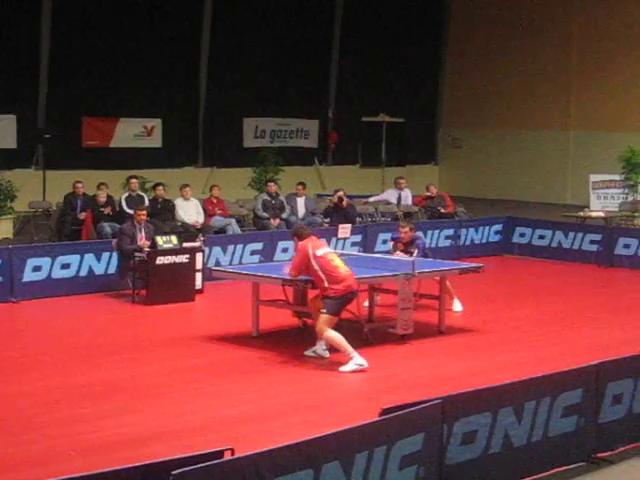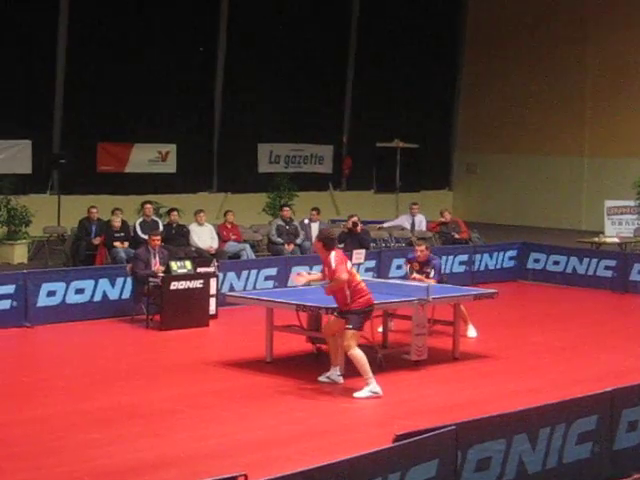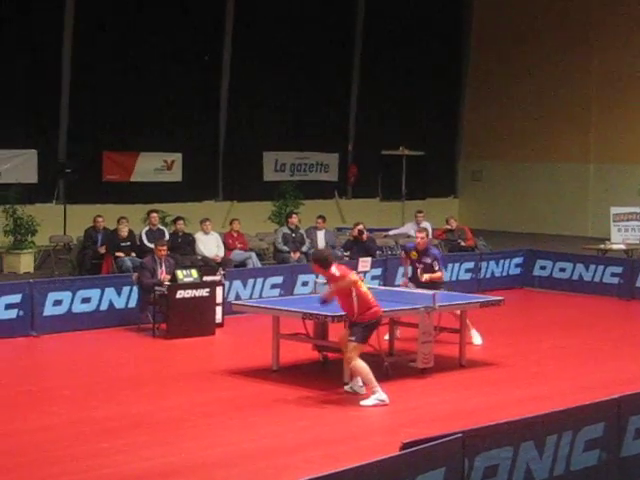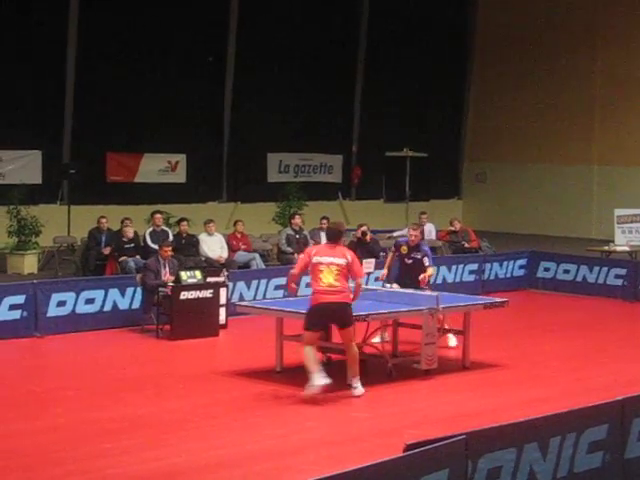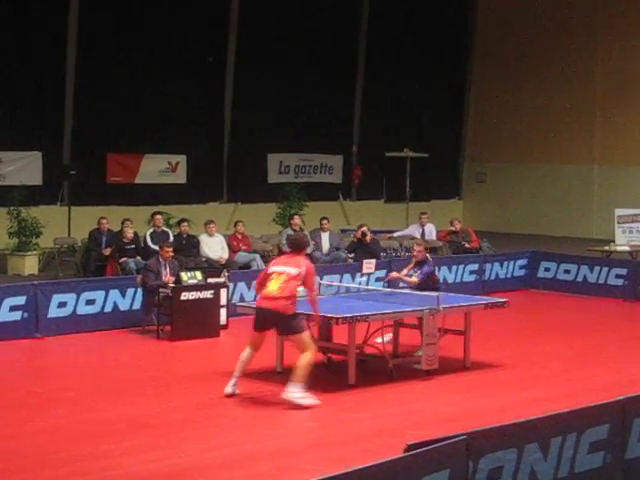
dt=0.4s
person 1, frame 1
left shoulder: (302, 246)
right shoulder: (319, 243)
left elbow: (294, 273)
left wrist: (296, 270)
left hip: (340, 289)
right hip: (349, 285)
left knee: (322, 329)
right knee: (314, 304)
left ankle: (356, 359)
right ankle: (321, 347)
person 1, frame 2
left shoulder: (334, 257)
right shoulder: (328, 257)
left elbow: (343, 278)
right elbow: (326, 276)
left wrist: (330, 288)
right wrist: (309, 277)
left hip: (360, 304)
right hip: (351, 304)
left knee: (349, 345)
right knee: (329, 330)
left ankle: (372, 386)
right ankle: (335, 372)
person 1, frame 3
left shoulder: (335, 271)
right shoulder: (335, 270)
left elbow: (354, 279)
left wrist: (333, 290)
left hip: (367, 316)
right hip: (362, 314)
left knee: (351, 357)
right knee: (344, 342)
left ankle: (379, 394)
right ankle: (356, 383)
person 1, frame 4
left shoulder: (312, 251)
right shoulder: (348, 254)
left elbow: (294, 273)
right elbow: (359, 281)
left wrist: (290, 284)
right wrist: (355, 295)
left hip: (320, 303)
right hip: (342, 302)
left knee: (308, 345)
right knee: (349, 343)
left ankle: (317, 377)
right ankle: (355, 384)
person 1, frame 5
left shoulder: (275, 262)
right shoulder: (307, 265)
left elbow: (258, 286)
right elbow: (312, 294)
right wrist: (316, 313)
left hip: (262, 307)
right hip: (283, 311)
left knee: (253, 346)
right knee: (309, 350)
left ankle: (232, 384)
right ankle: (295, 390)
